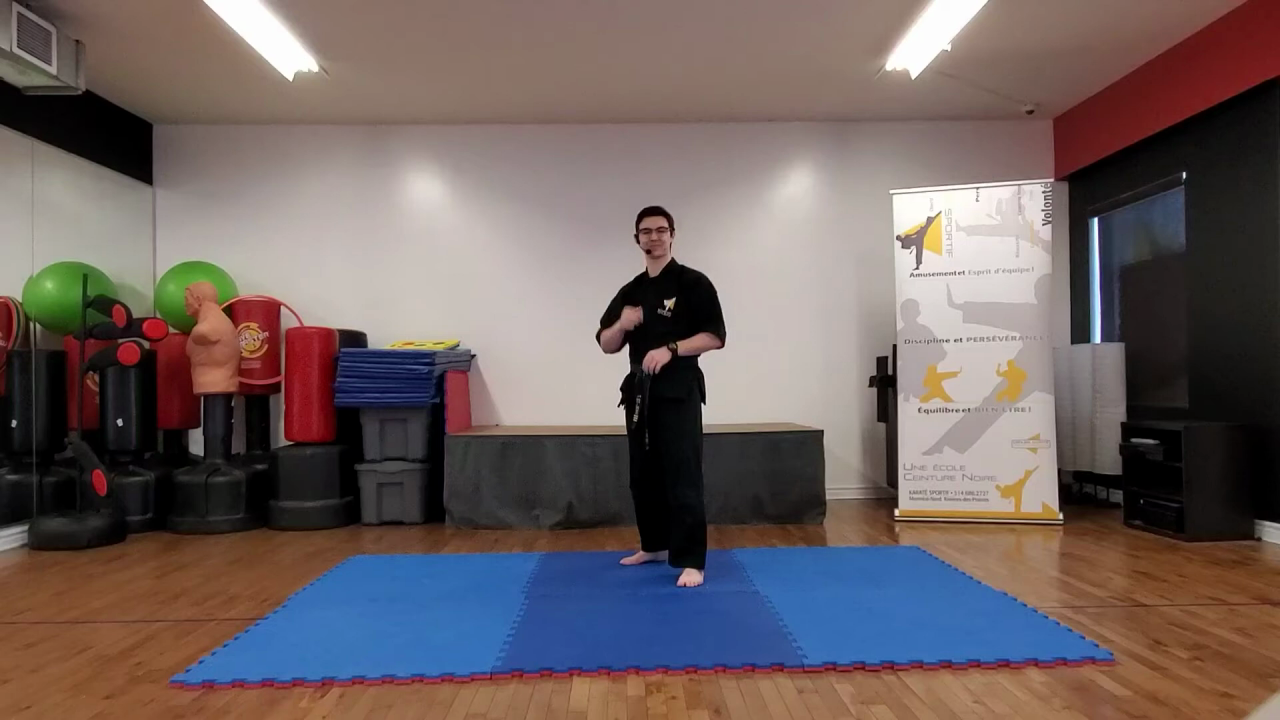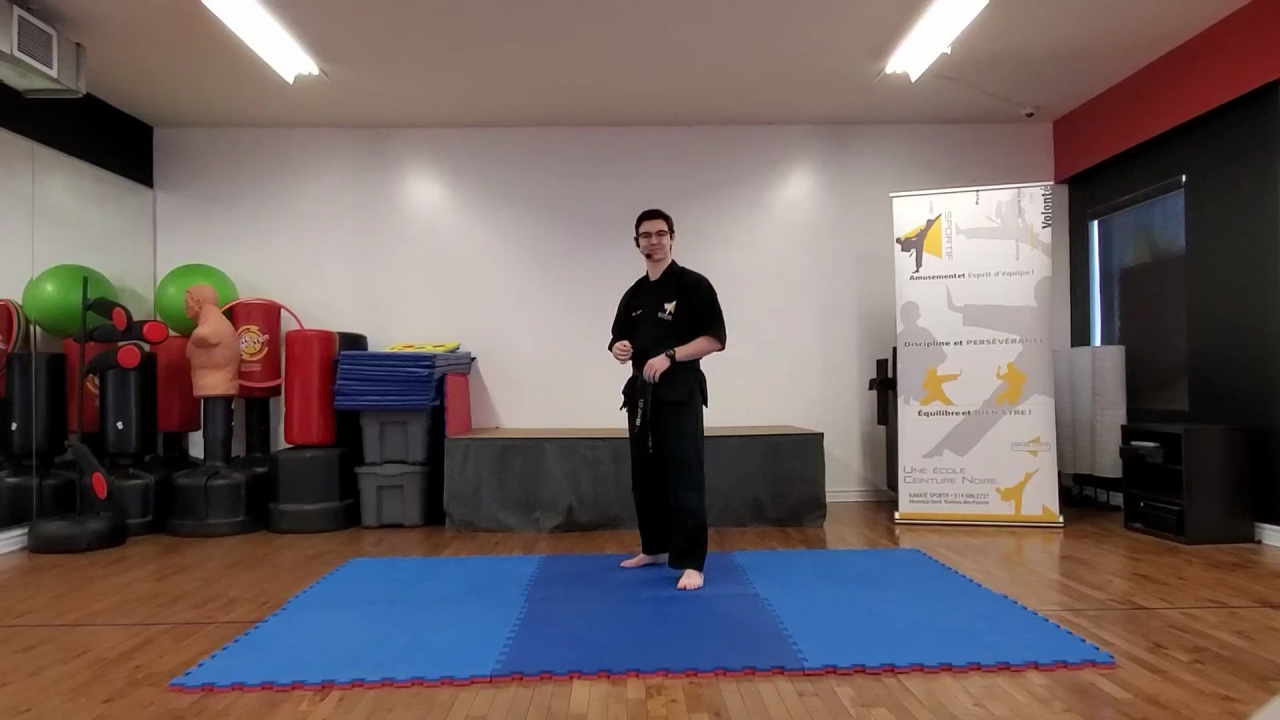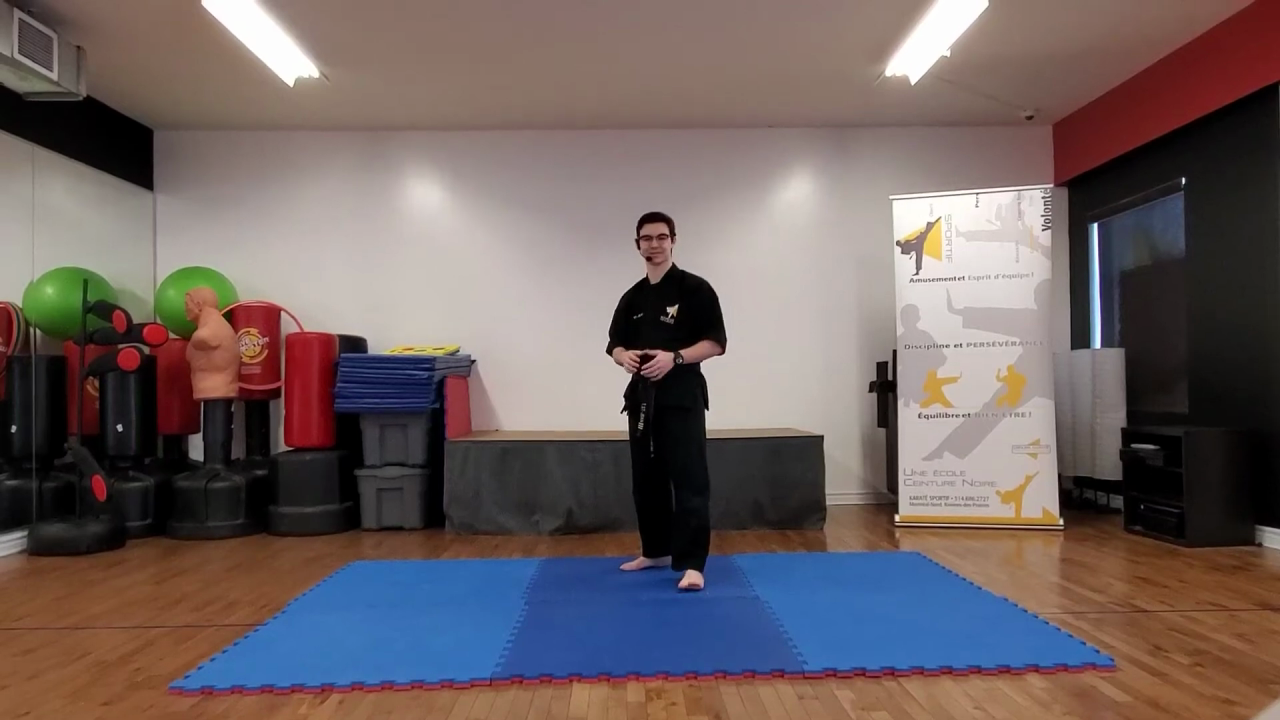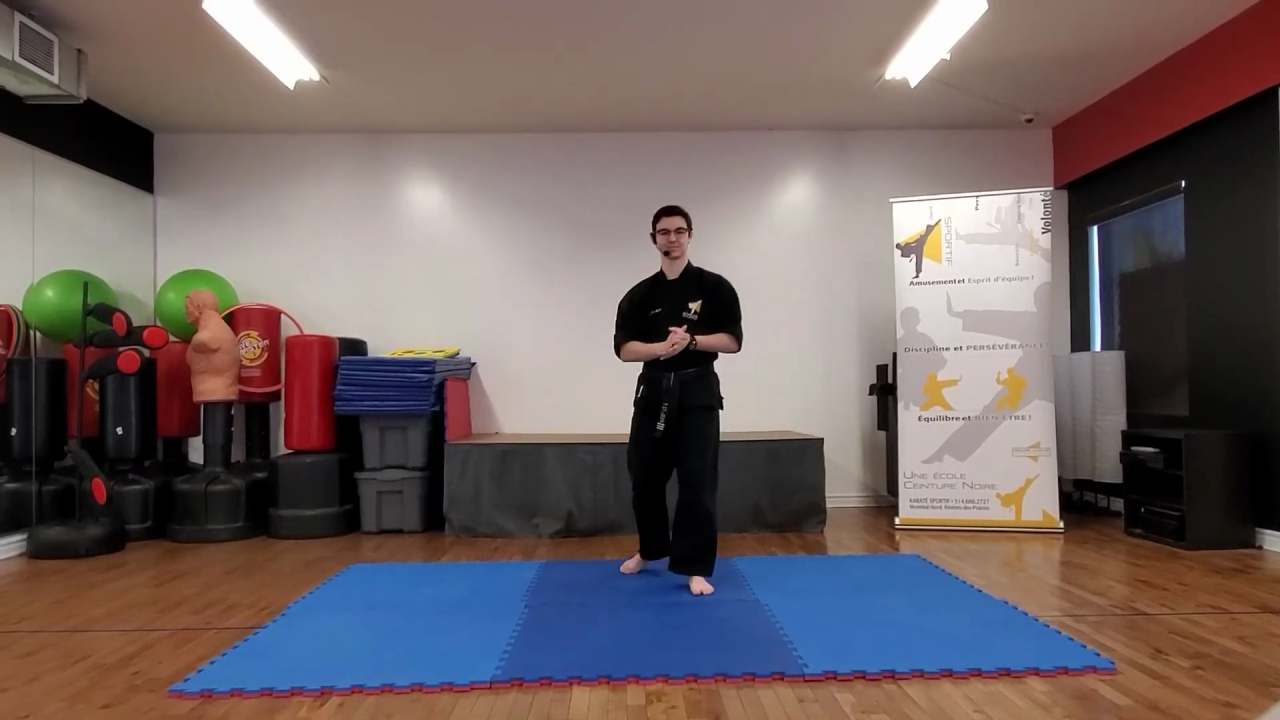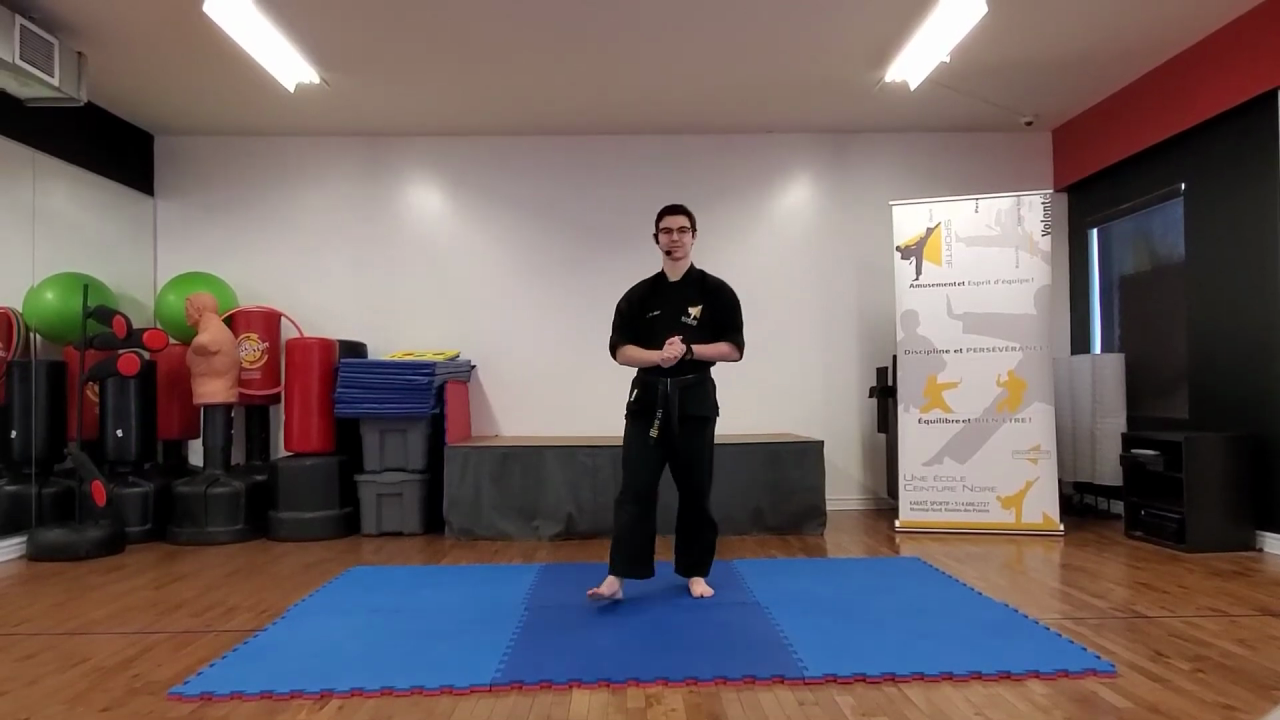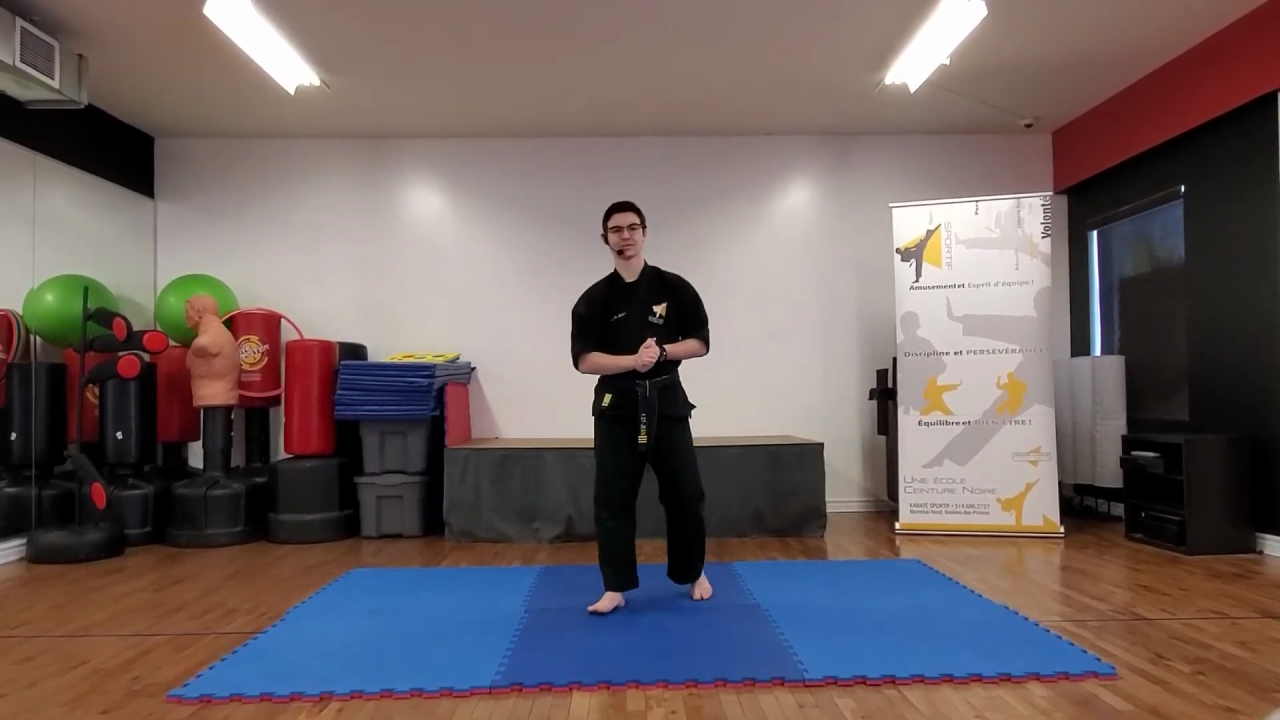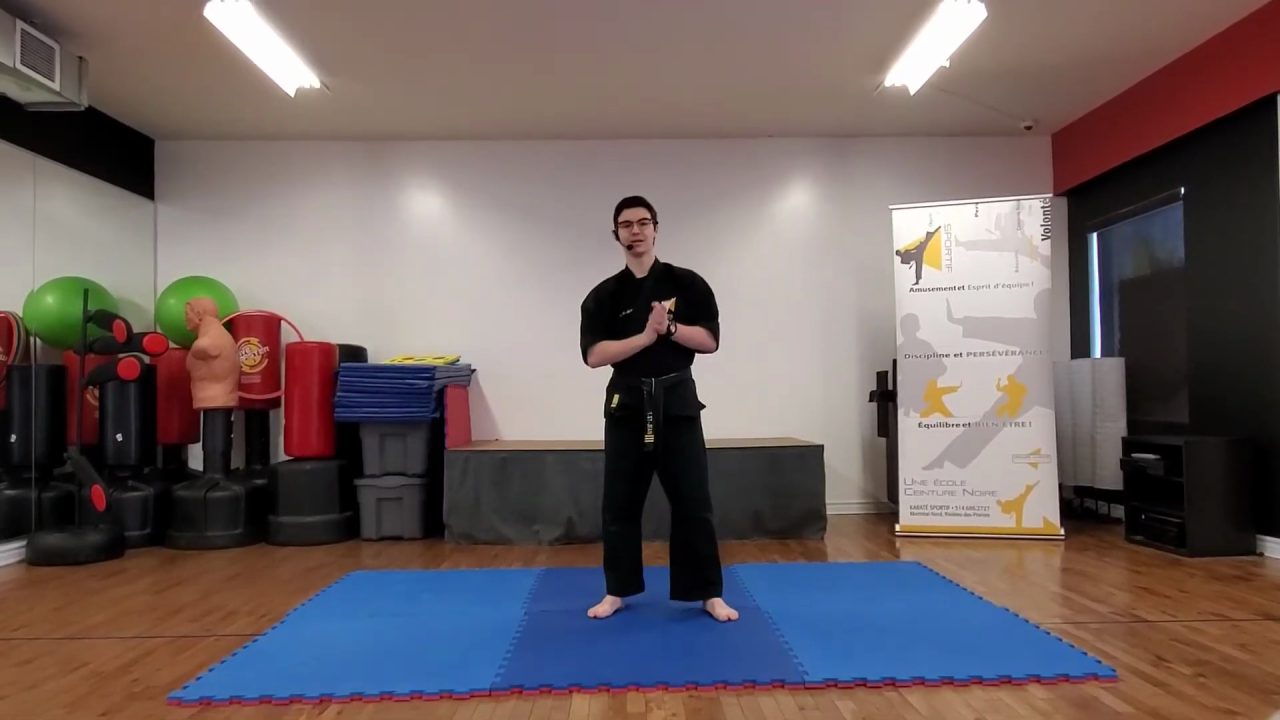
dt=0.5s
person 1, frame 1
left shoulder: (693, 283)
right shoulder: (631, 291)
left elbow: (715, 336)
right elbow: (606, 343)
left wrist: (670, 349)
right wrist: (621, 325)
left hip: (679, 388)
right hip: (640, 389)
left knee: (683, 475)
right knee: (644, 474)
left ankle: (691, 561)
right ankle: (654, 545)
person 1, frame 2
left shoulder: (693, 285)
right shoulder: (634, 294)
left elbow: (715, 339)
right elbow: (621, 337)
left wrist: (669, 356)
right wrist: (619, 347)
left hip: (680, 391)
right hip: (642, 391)
left knee: (684, 477)
right knee: (645, 476)
left ankle: (691, 563)
right ankle: (655, 548)
person 1, frame 3
left shoulder: (694, 289)
right shoulder: (632, 298)
left elbow: (716, 343)
right elbow: (616, 345)
left wrist: (675, 358)
right wrist: (627, 357)
left hip: (682, 393)
right hip: (643, 395)
left knee: (689, 477)
right knee: (647, 479)
left ankle: (692, 564)
right ankle: (656, 550)
person 1, frame 4
left shoulder: (714, 287)
right shoulder: (640, 294)
left elbow: (732, 340)
right elbow: (625, 348)
left wrist: (691, 340)
right wrist: (663, 347)
left hip: (698, 392)
right hip: (653, 392)
left knee: (698, 482)
right knee: (645, 477)
left ankle: (696, 568)
right ankle: (651, 549)
person 1, frame 5
left shoulder: (716, 292)
right shoulder: (639, 295)
left elbow: (733, 349)
right elbow: (621, 351)
left wrist: (687, 350)
right wrist: (658, 356)
left hip: (694, 399)
right hip: (647, 398)
left knee: (695, 490)
right knee: (635, 489)
left ankle: (696, 572)
right ankle: (618, 577)
person 1, frame 6
left shoulder: (673, 288)
right shoulder: (594, 299)
left elbow: (700, 343)
right elbow: (585, 360)
left wrist: (661, 353)
right wrist: (633, 359)
left hip: (666, 401)
right hip: (617, 405)
left knee: (685, 493)
right knee: (613, 499)
left ankle: (692, 573)
right ankle: (616, 587)
person 1, frame 7
left shoulder: (686, 283)
right shoulder: (604, 295)
left elbow: (710, 341)
right elbow: (594, 355)
left wrist: (669, 328)
right wrist: (646, 336)
left hip: (676, 400)
right hip: (627, 402)
left knee: (692, 501)
right knee: (620, 502)
left ankle: (709, 593)
right ankle: (617, 591)
